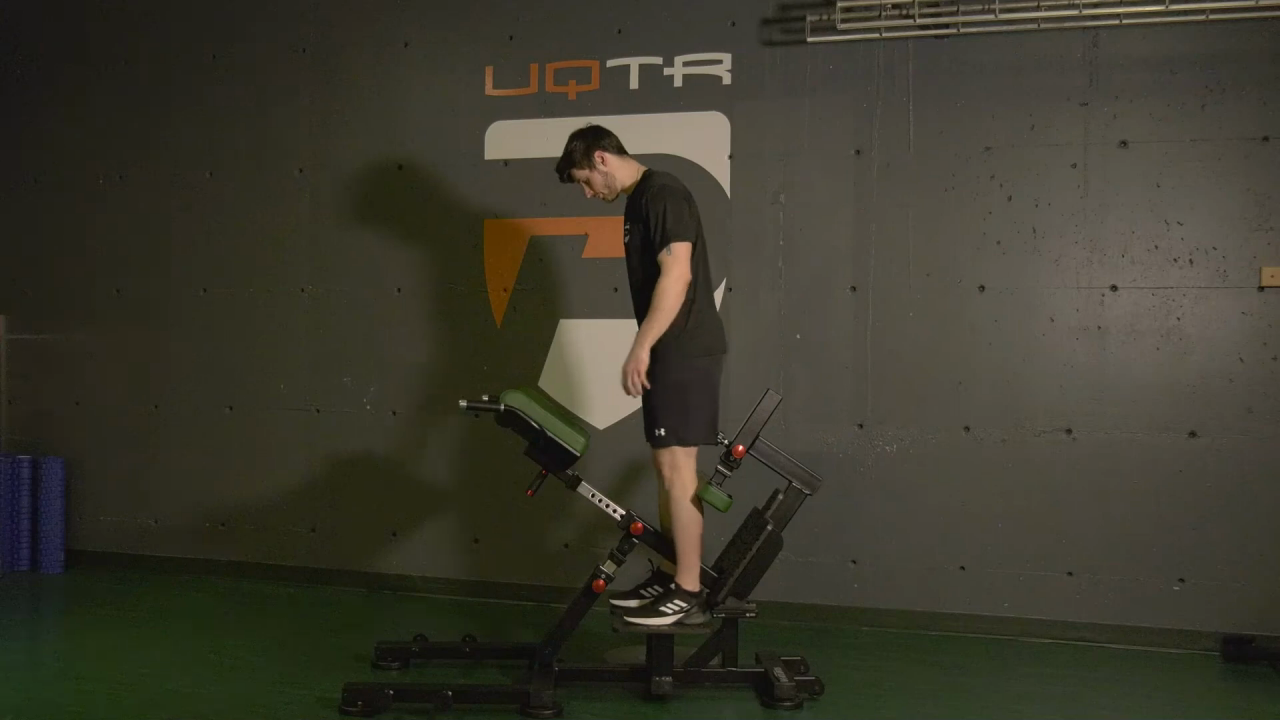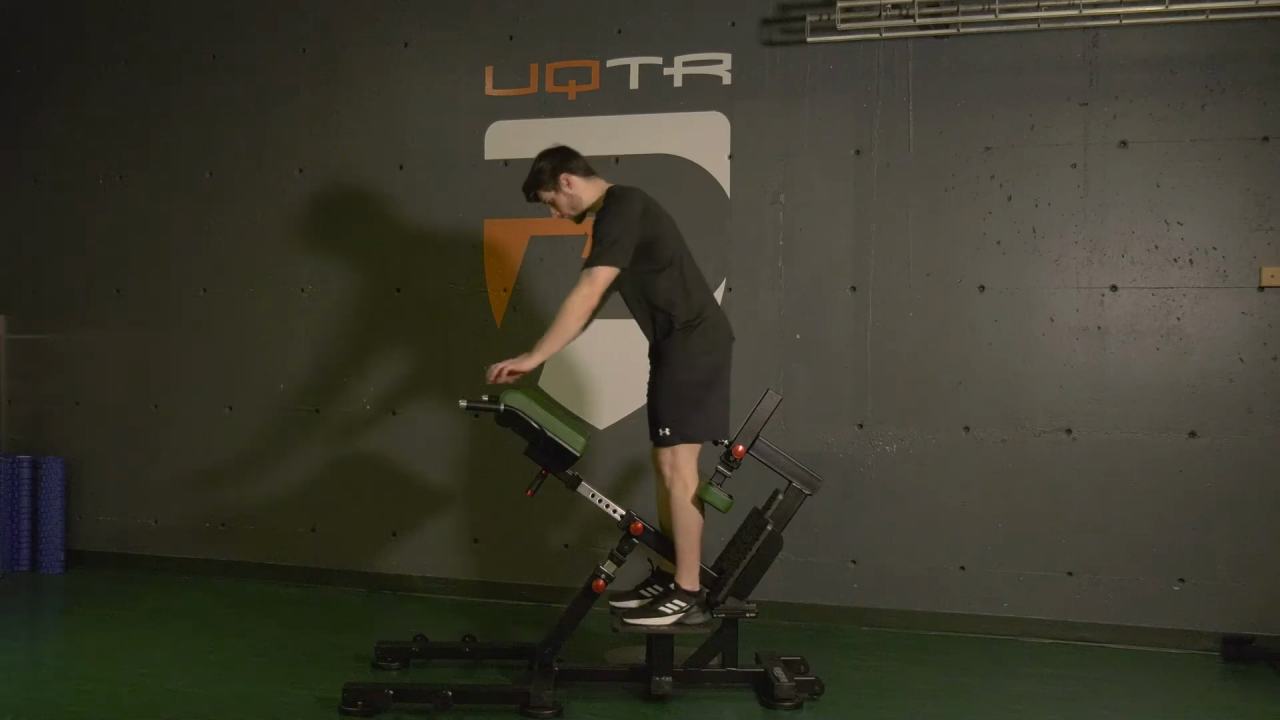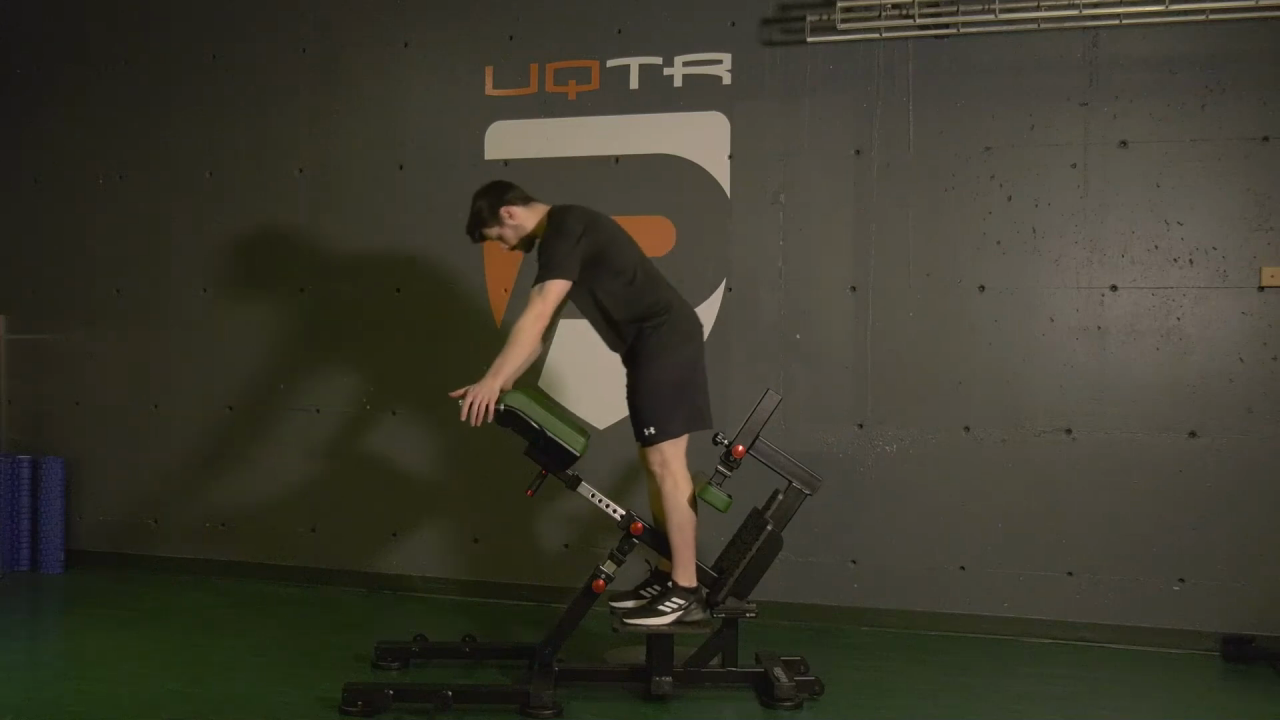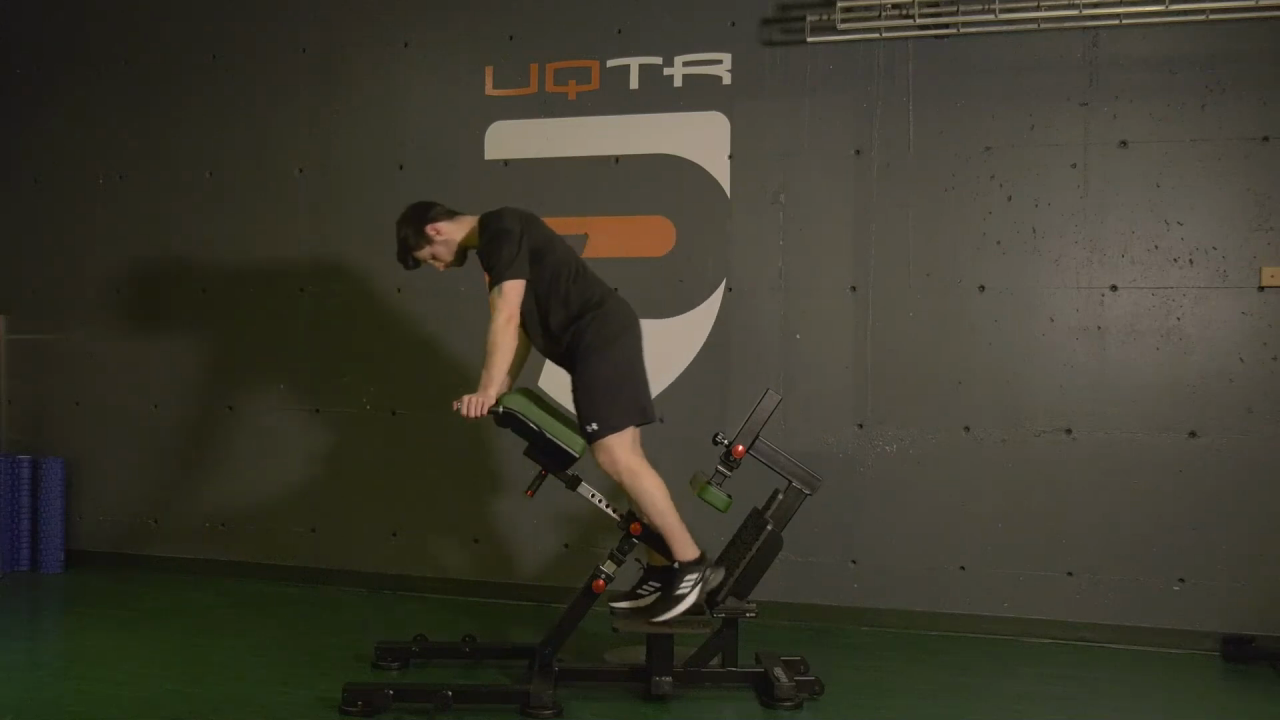
dt=0.4s
person 1, frame 1
left shoulder: (662, 193)
right shoulder: (639, 200)
left elbow: (676, 274)
left wrist: (641, 347)
right wrist: (648, 348)
left hip: (685, 349)
right hip: (670, 350)
left knee: (674, 464)
right knee: (668, 463)
left ankle: (689, 594)
right ankle: (670, 577)
person 1, frame 2
left shoulder: (621, 210)
right shoulder: (617, 210)
left elbow: (585, 297)
right elbow: (592, 302)
left wrist: (532, 359)
right wrist: (538, 357)
left hip: (694, 343)
right hip: (679, 343)
left knee: (677, 464)
right knee: (668, 463)
left ankle: (688, 594)
right ankle: (670, 575)
person 1, frame 3
left shoulder: (565, 229)
right shoulder: (562, 232)
left elbow: (536, 317)
right elbow: (540, 329)
left wrist: (490, 383)
right wrist: (501, 384)
left hip: (665, 340)
right hip: (652, 344)
left knee: (664, 462)
right knee: (656, 463)
left ankle: (685, 591)
right ankle: (667, 575)
person 1, frame 4
left shoulder: (501, 230)
right shoulder: (496, 242)
left elbow: (506, 319)
right elbow: (519, 329)
left wrist: (488, 390)
right wrist: (499, 393)
left hip: (603, 337)
right hip: (600, 342)
left knee: (615, 456)
right knee: (623, 456)
left ankle: (691, 564)
right ankle: (660, 572)
